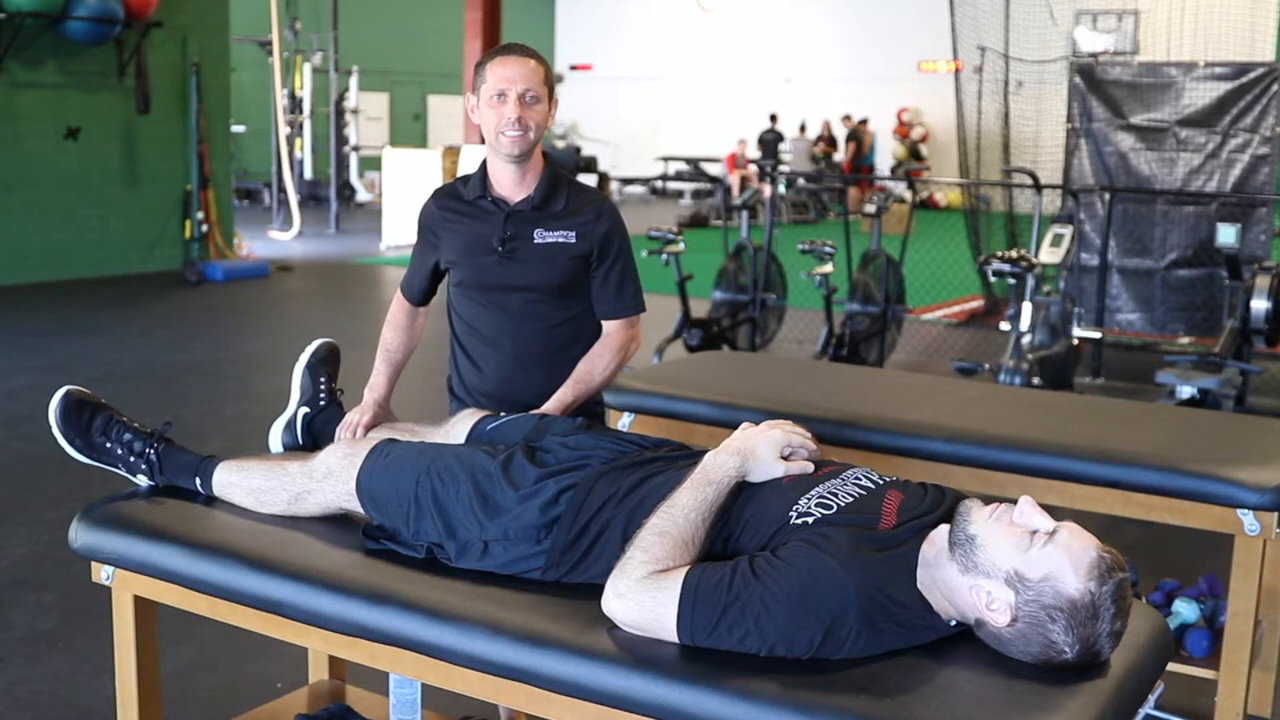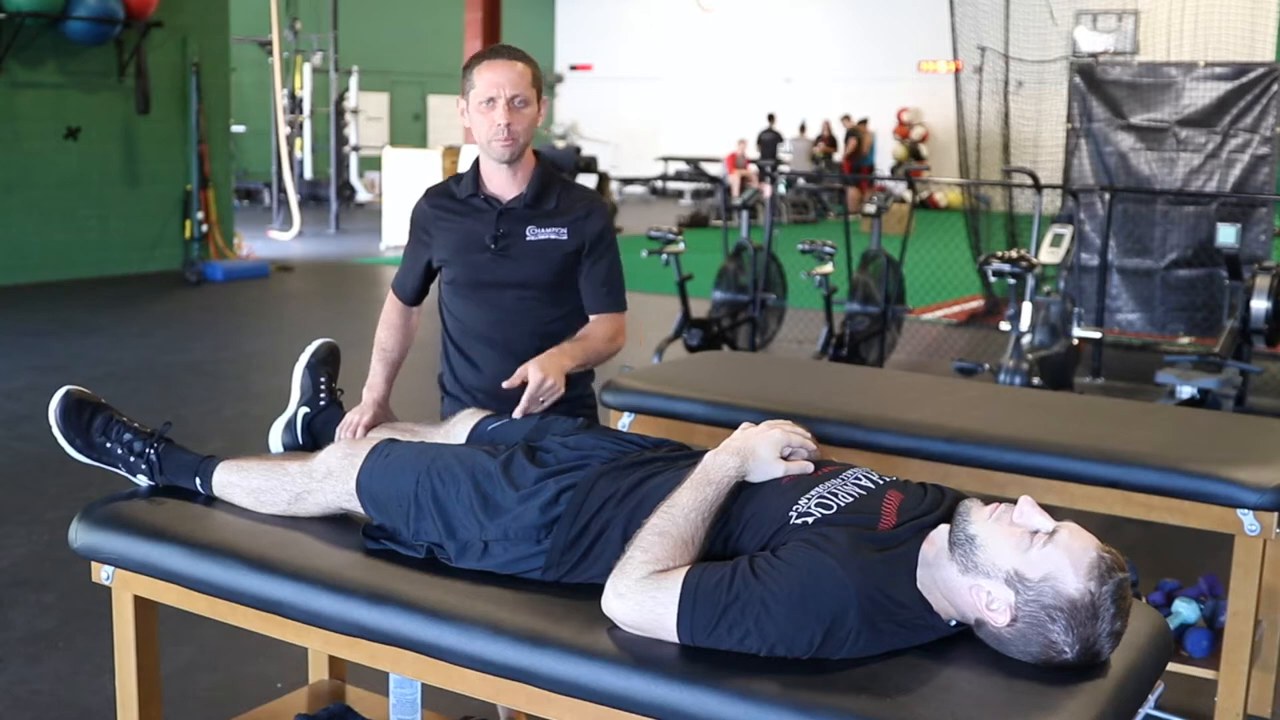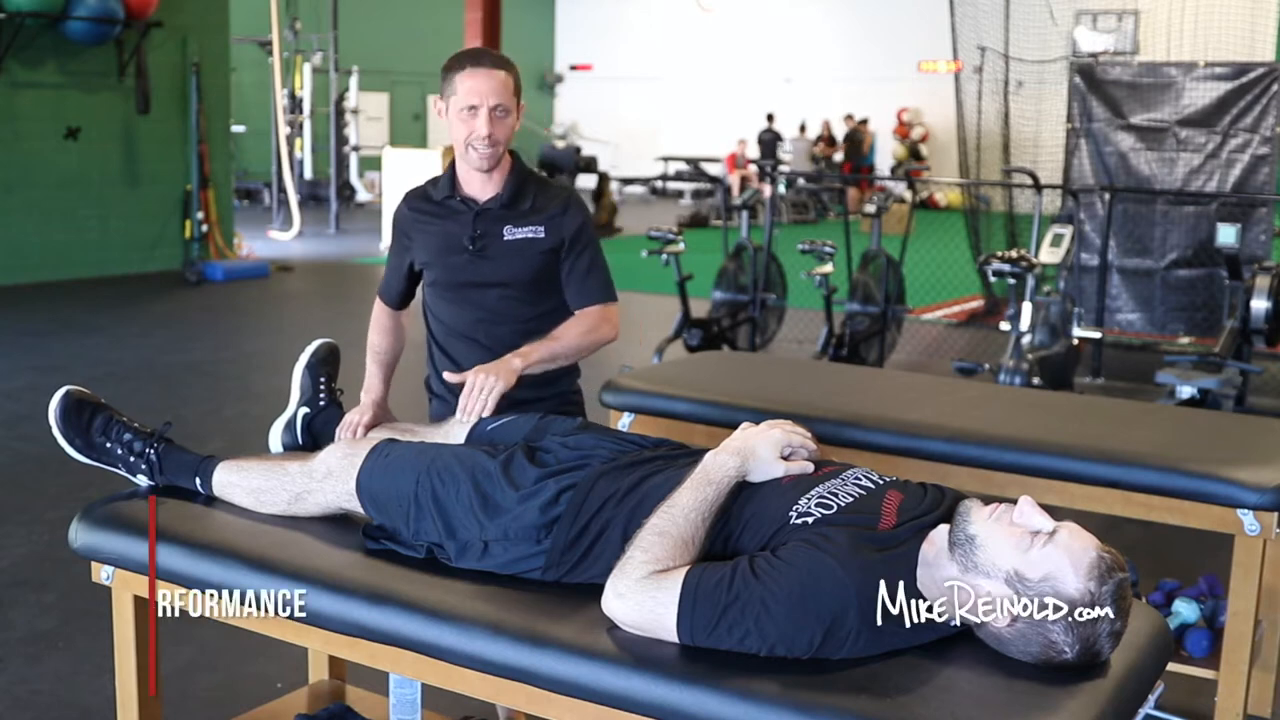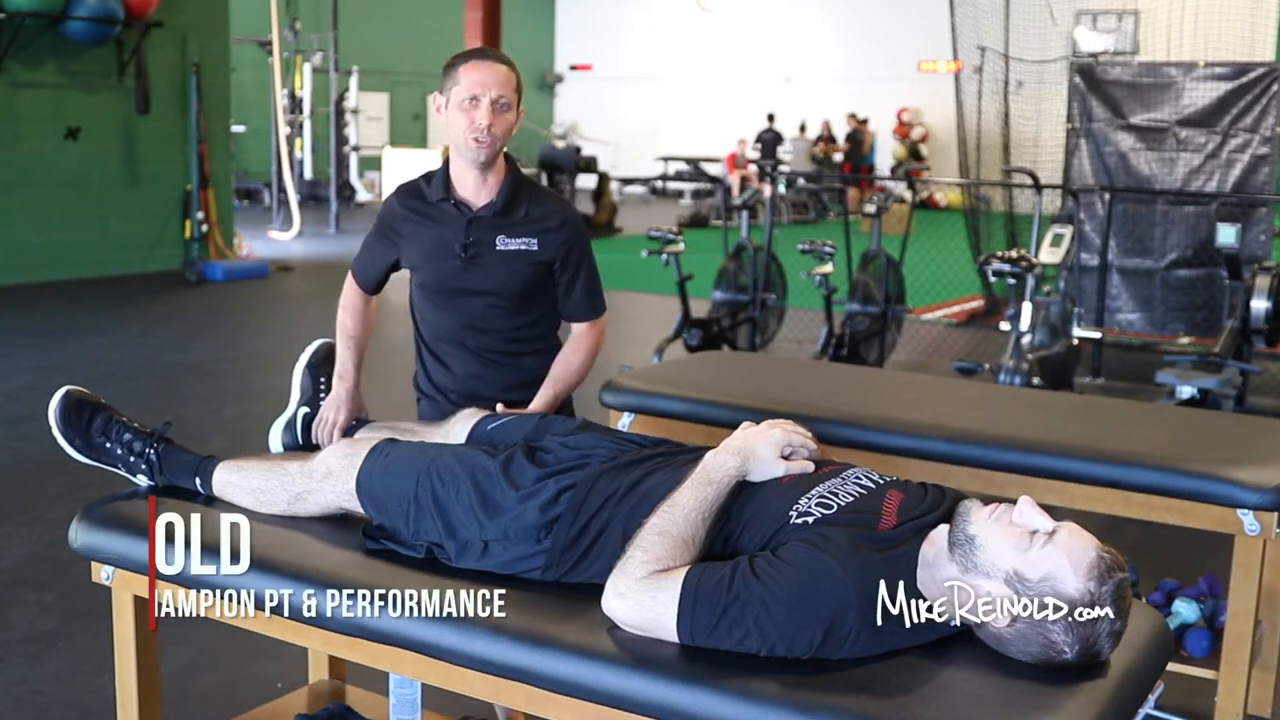
dt=0.5s
person 1, frame 1
left shoulder: (839, 594)
right shoulder: (935, 517)
left elbow: (632, 595)
left wrist: (733, 456)
right wrist: (768, 451)
left hip: (567, 514)
right hip: (644, 451)
left knee: (346, 472)
right knee: (468, 417)
left ankle: (172, 468)
right ankle: (344, 424)
person 1, frame 2
left shoulder: (837, 597)
right shoulder: (943, 518)
left elbow: (631, 601)
left wrist: (730, 460)
right wrist: (743, 452)
left hip: (564, 516)
right hip: (651, 456)
left knee: (340, 475)
right knee: (462, 424)
left ankle: (170, 469)
right ankle: (340, 428)
person 1, frame 3
left shoulder: (838, 595)
right shoulder: (943, 518)
left elbow: (633, 599)
left wrist: (733, 459)
right wrist: (752, 452)
left hip: (566, 514)
right hip: (637, 453)
left knee: (342, 473)
right knee: (464, 422)
left ankle: (172, 469)
right ankle: (344, 427)
person 1, frame 4
left shoulder: (836, 597)
right shoulder: (939, 512)
left elbow: (634, 597)
left wrist: (730, 456)
right wrist: (761, 452)
left hip: (566, 513)
right hip: (645, 454)
left knee: (346, 469)
right knee: (465, 420)
left ankle: (171, 469)
right ankle: (343, 427)
person 2, frame 1
left shoulder: (594, 216)
right shoulder: (444, 209)
left elbow: (622, 333)
right elbow: (410, 304)
left wrist: (554, 411)
right wrist: (376, 397)
person 2, frame 2
left shoulder: (583, 212)
right shoulder: (437, 208)
left elbow: (611, 327)
right elbow: (403, 303)
left wrist: (560, 359)
right wrist: (374, 396)
person 2, frame 3
left shoulder: (561, 210)
right shoulder: (416, 211)
left elbow: (601, 321)
right elbow: (390, 306)
left wrist: (515, 363)
right wrist: (373, 396)
left hip: (549, 419)
right hip: (452, 419)
person 2, frame 4
left shoulder: (554, 219)
right shoulder: (406, 208)
left elbow: (587, 328)
right elbow: (359, 288)
left wrist: (539, 411)
right wrist: (344, 388)
right hip: (441, 420)
